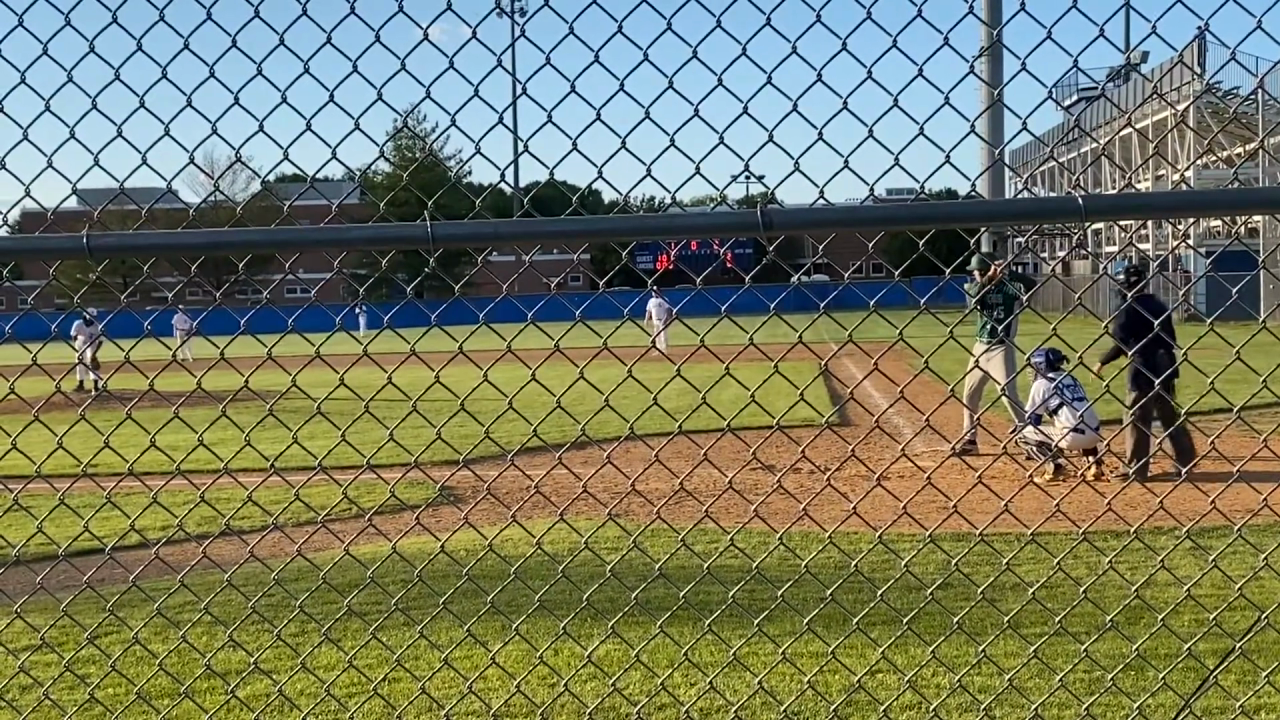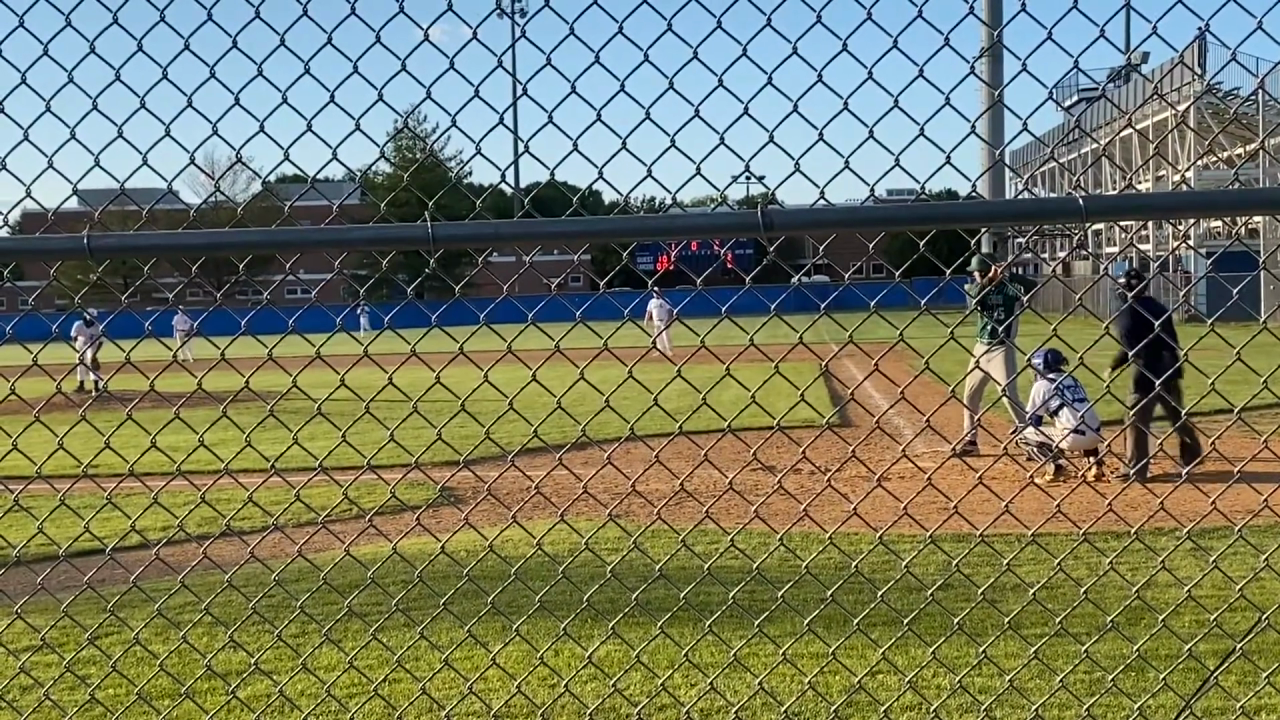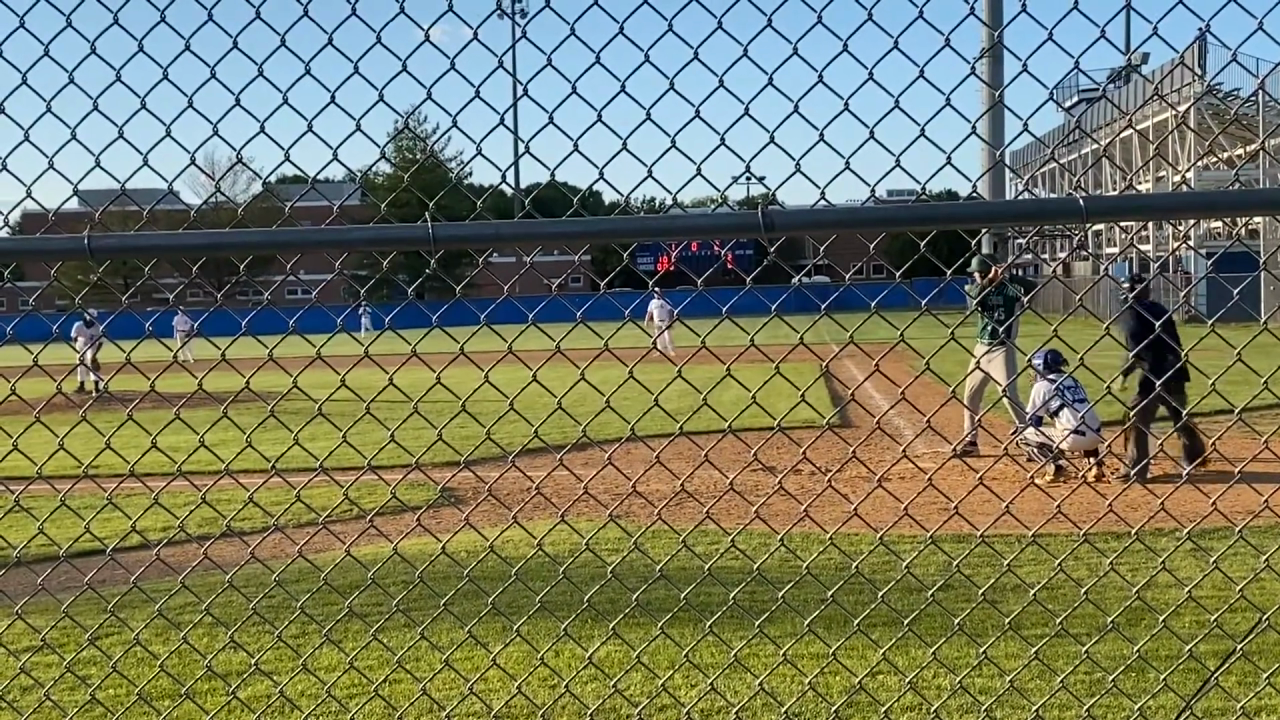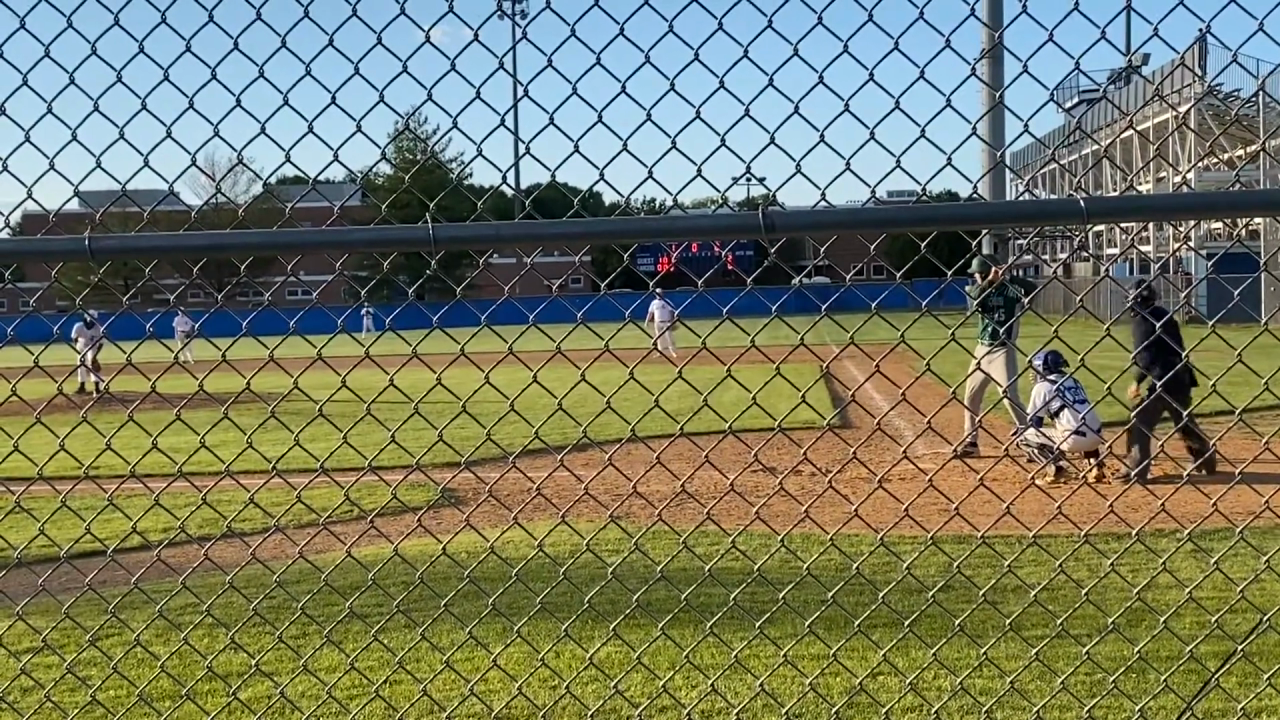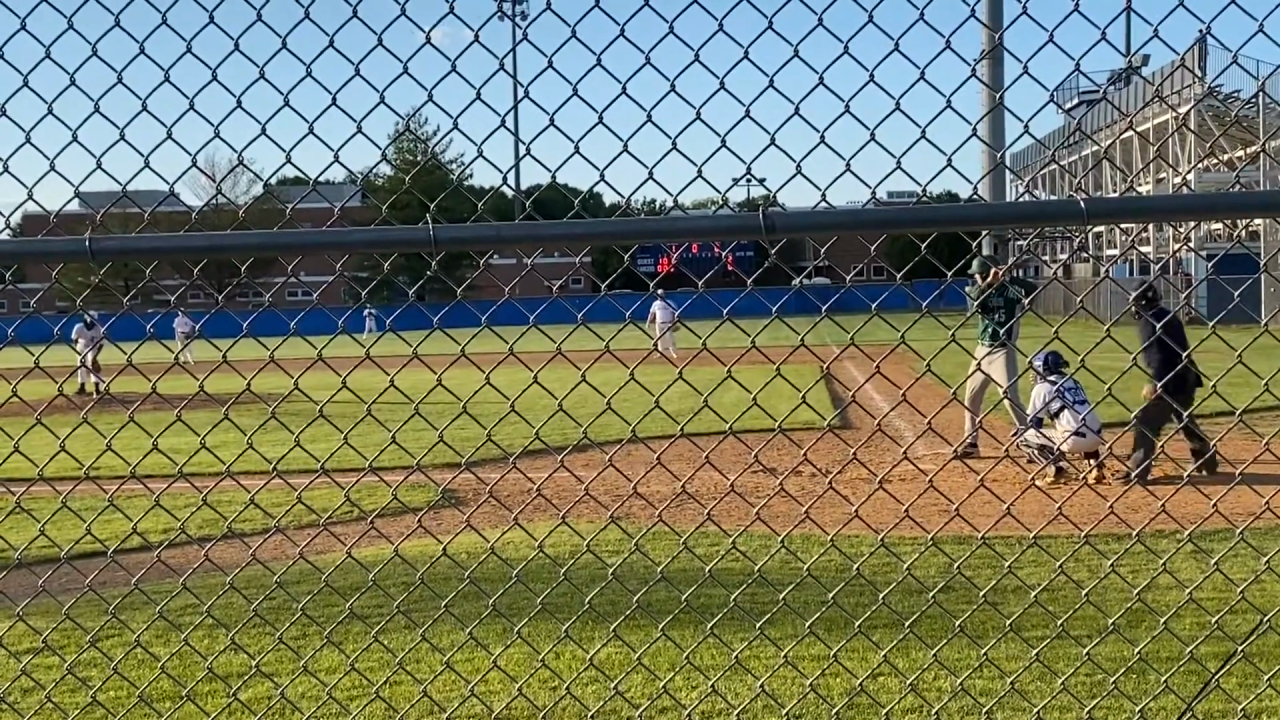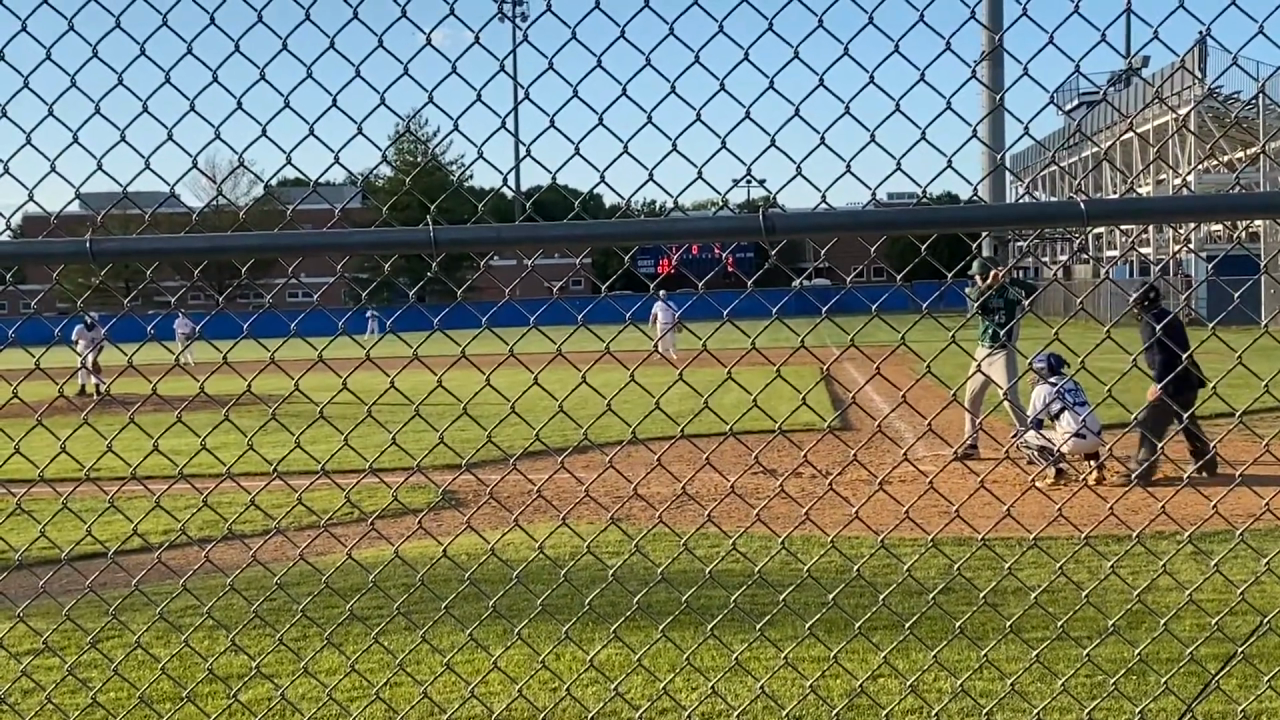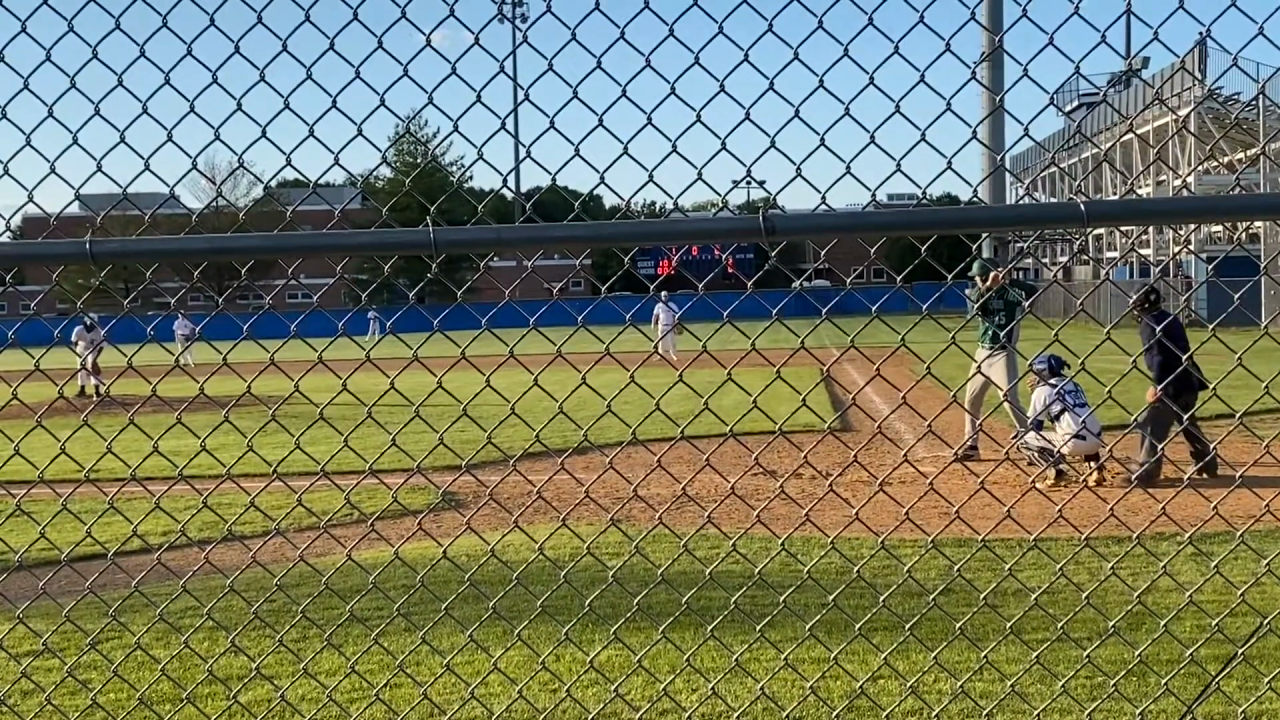
dt=0.1s
person 1, frame 1
left shoulder: (1127, 308)
right shoulder: (1158, 305)
left elbow: (1122, 345)
right elbow: (1171, 337)
left wrist: (1102, 362)
left hip: (1145, 367)
right hip: (1166, 364)
left knee: (1137, 419)
right knee: (1169, 414)
left ankle: (1136, 469)
right ankle: (1185, 458)
person 1, frame 2
left shoulder: (1128, 312)
right shoulder: (1158, 307)
left elbow: (1130, 348)
right elbow: (1173, 339)
left wrist: (1113, 368)
left hip: (1149, 369)
right hip: (1170, 366)
left knee: (1136, 418)
right knee: (1176, 414)
left ankle: (1136, 470)
right ankle: (1192, 456)
person 1, frame 3
left shoulder: (1132, 314)
right shoulder: (1160, 310)
left elbow: (1137, 352)
right elbow: (1175, 343)
left wrist: (1123, 374)
left hip: (1155, 372)
right hip: (1174, 370)
left knee: (1137, 420)
right knee: (1180, 417)
left ankle: (1136, 470)
right ankle: (1197, 455)
person 1, frame 4
left shoulder: (1141, 320)
right shoulder: (1164, 315)
left elbow: (1149, 356)
right elbow: (1177, 348)
left wrist: (1137, 382)
left hip: (1163, 377)
right hip: (1181, 374)
left knee: (1139, 421)
right knee: (1184, 420)
left ankle: (1137, 471)
right ankle: (1206, 461)
person 1, frame 5
left shoulder: (1149, 320)
right shoulder: (1167, 316)
left elbow: (1160, 354)
right elbow: (1171, 350)
left wrist: (1152, 382)
left hip: (1171, 380)
right hip: (1185, 376)
left knee: (1145, 422)
right knee: (1186, 420)
left ankle: (1138, 471)
right ankle: (1207, 462)
person 1, frame 6
left shoulder: (1151, 321)
right shoulder: (1169, 317)
left elbow: (1162, 355)
left wrist: (1157, 383)
left hip: (1173, 381)
right hip: (1187, 377)
left knee: (1149, 423)
right knee: (1187, 421)
left ankle: (1140, 472)
right ankle: (1207, 464)
person 1, frame 7
left shoulder: (1150, 323)
right shoulder: (1170, 319)
left elbow: (1159, 356)
right elbow: (1177, 351)
left wrist: (1155, 386)
left hip: (1173, 382)
right hip: (1188, 378)
left knee: (1152, 424)
right knee: (1188, 423)
left ankle: (1145, 474)
right ankle: (1208, 465)
person 2, frame 1
left shoulder: (1009, 286)
right shoulder: (978, 287)
left elbow: (1031, 285)
right elbow: (973, 296)
left wrist: (1007, 273)
right wrist: (989, 278)
left hip: (1002, 348)
right hip: (981, 347)
left knee: (1009, 394)
right knee: (970, 394)
right ankle: (969, 440)
person 2, frame 2
left shoulder: (1009, 287)
right shoulder: (978, 288)
left elbow: (1032, 287)
right elbow: (974, 297)
left wrist: (1008, 275)
right wrist: (990, 279)
left hip: (1002, 349)
right hip: (981, 347)
left knee: (1009, 395)
right knee: (970, 395)
right ankle: (970, 441)
person 2, frame 3
left shoulder: (1009, 288)
right shoulder: (979, 288)
left elbow: (1032, 288)
right elbow: (974, 298)
left wrist: (1006, 277)
right wrist: (990, 279)
left hip: (1002, 349)
right hip: (982, 348)
left knee: (1009, 395)
right knee: (971, 395)
right ankle: (970, 441)
person 2, frame 4
left shoulder: (1009, 289)
right shoulder: (979, 289)
left elbow: (1032, 289)
right elbow: (975, 299)
left wrist: (1007, 278)
right wrist: (990, 280)
left hip: (1003, 350)
right hip: (982, 349)
left knee: (1010, 396)
right knee: (971, 396)
right ankle: (970, 442)
person 2, frame 5
left shoulder: (1010, 290)
right shoulder: (979, 290)
left elbow: (1032, 290)
right elbow: (974, 300)
left wrist: (1007, 278)
right wrist: (989, 283)
left hip: (1003, 351)
right hip: (983, 350)
left knee: (1010, 397)
right knee: (971, 397)
right ankle: (970, 443)
person 2, frame 6
left shoulder: (1010, 291)
right shoulder: (980, 291)
left elbow: (1032, 291)
right elbow: (974, 301)
left wrist: (1008, 279)
right wrist: (989, 284)
left hip: (1003, 353)
right hip: (983, 351)
left knee: (1010, 398)
right knee: (971, 398)
right ankle: (971, 444)
person 2, frame 7
left shoulder: (1011, 292)
right shoulder: (979, 293)
left elbow: (1032, 292)
right elbow: (974, 304)
left wrist: (1008, 281)
right wrist: (988, 287)
left hip: (1003, 353)
right hip: (983, 352)
left knee: (1010, 399)
right knee: (971, 400)
right ankle: (971, 446)
